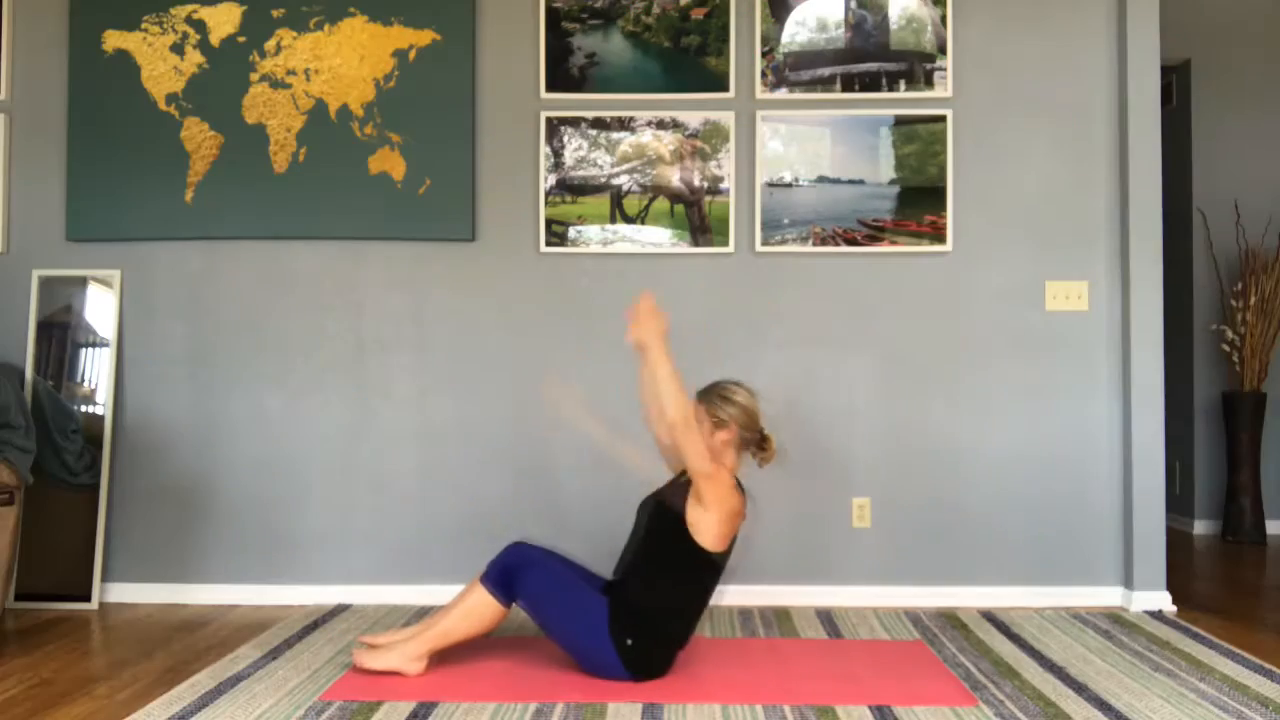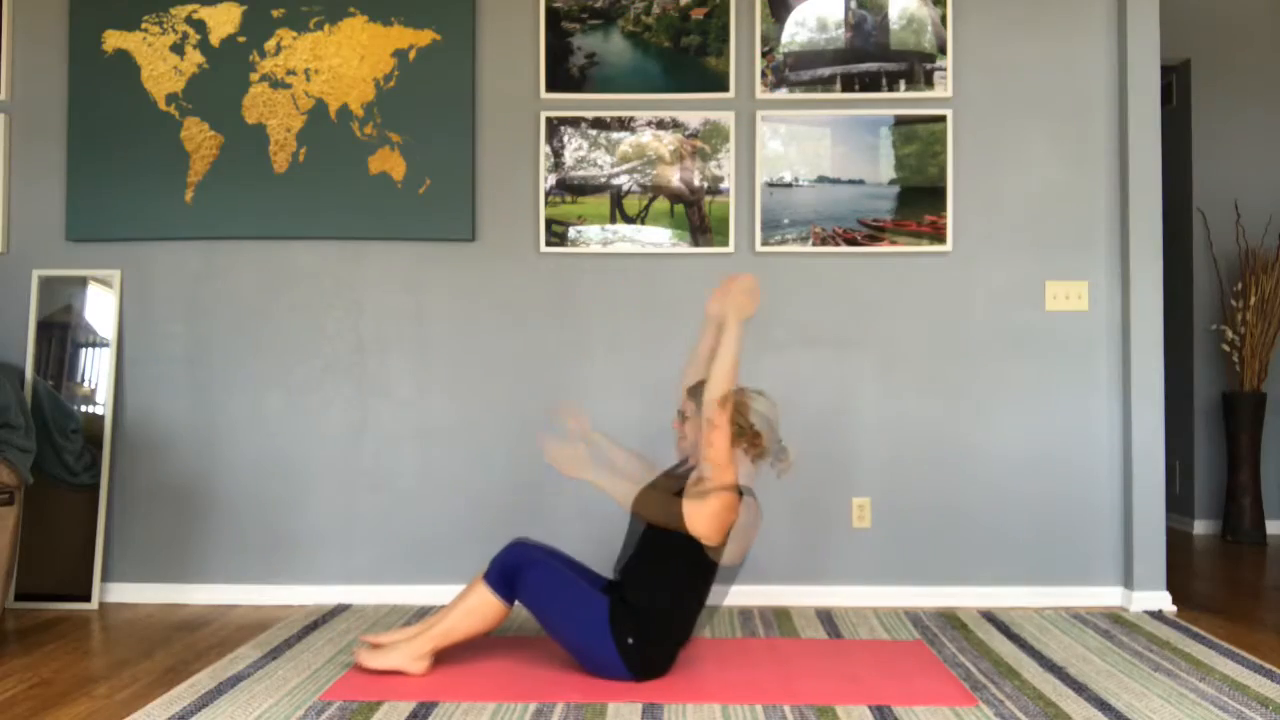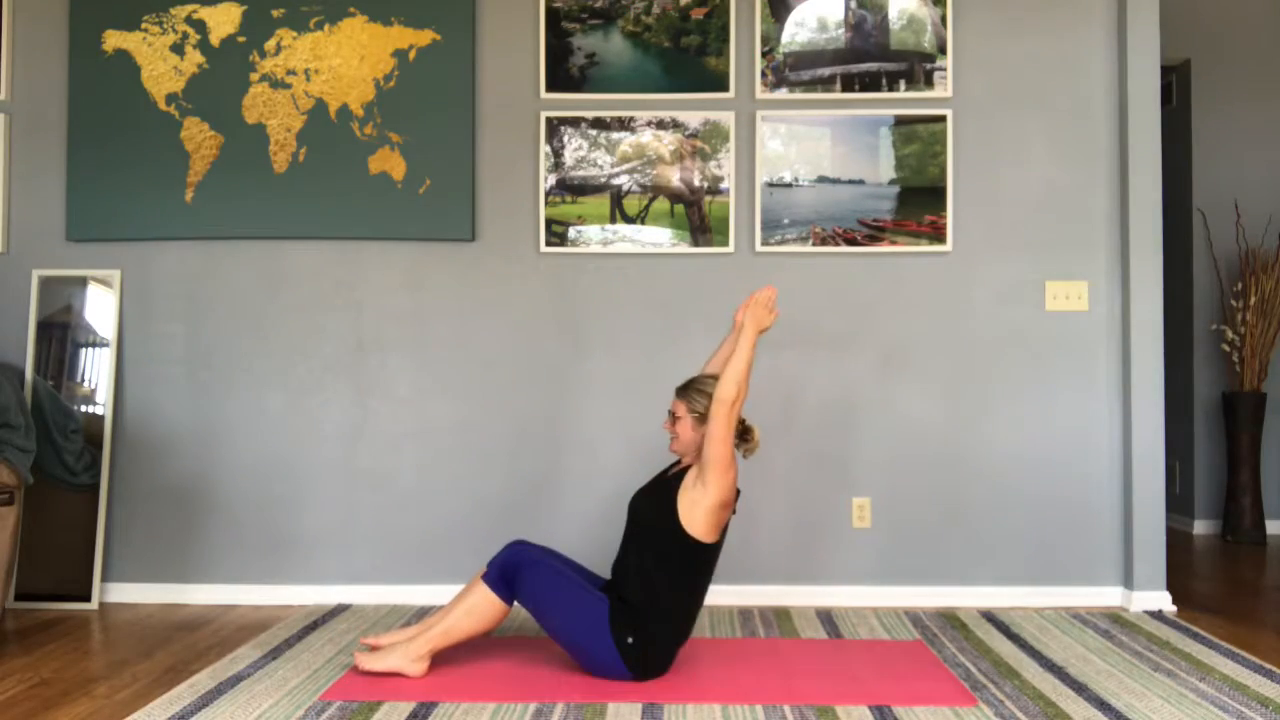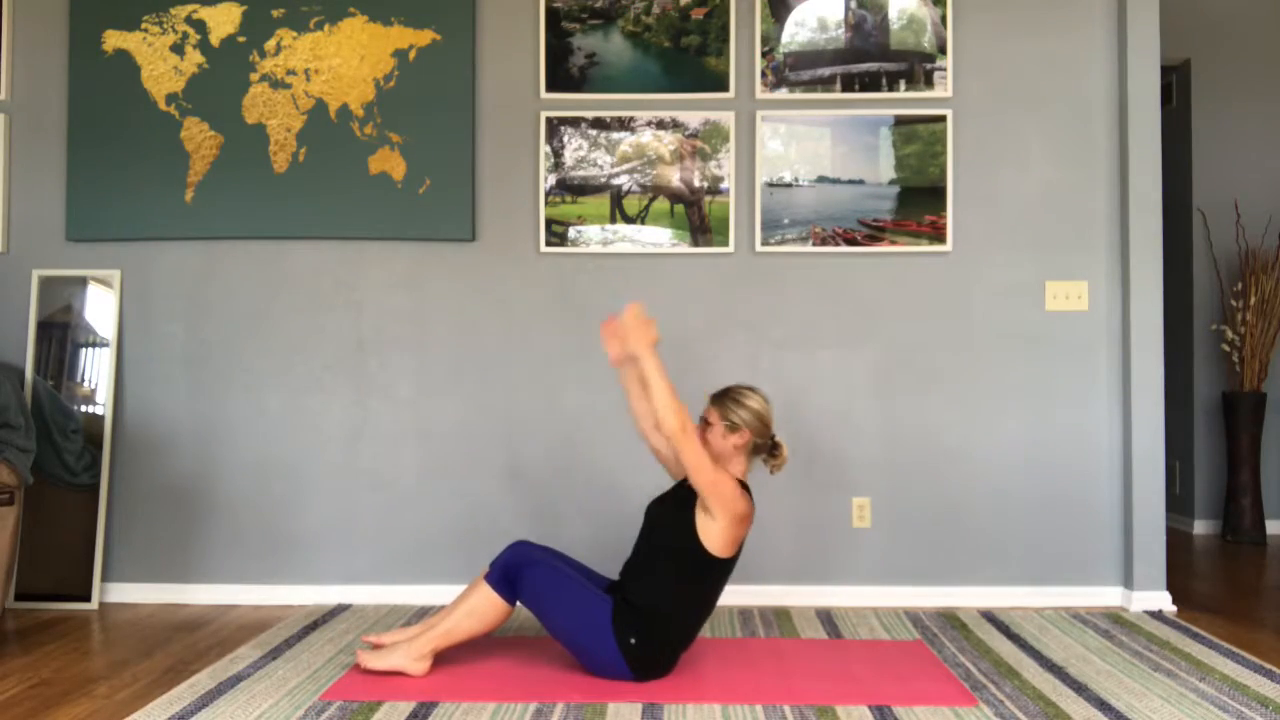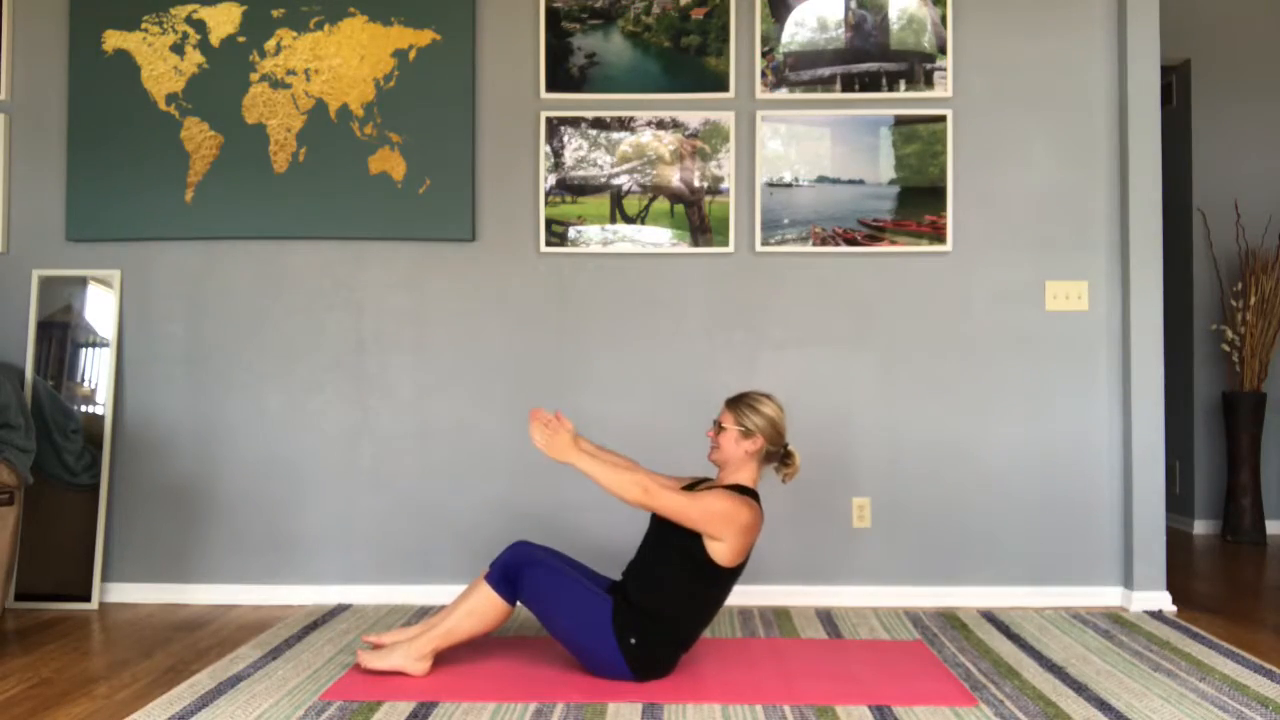
dt=0.5s
person 1, frame 1
left shoulder: (721, 498)
right shoulder: (700, 482)
left elbow: (679, 426)
right elbow: (666, 429)
left wrist: (654, 345)
right wrist: (647, 349)
left hip: (634, 647)
right hip: (626, 616)
left knee: (517, 565)
right knee: (520, 557)
left ankle: (411, 652)
right ankle: (417, 639)
person 1, frame 2
left shoulder: (722, 499)
right shoulder: (702, 473)
right elbow: (696, 391)
right wrist: (715, 322)
left hip: (635, 647)
right hip: (627, 614)
left knee: (520, 565)
right knee: (522, 555)
left ankle: (418, 649)
right ankle: (420, 636)
person 1, frame 3
left shoulder: (712, 489)
right shoulder: (687, 471)
left elbow: (725, 401)
right elbow: (707, 389)
left wrist: (751, 331)
right wrist: (737, 330)
left hip: (634, 646)
right hip: (624, 614)
left knee: (518, 565)
right knee: (519, 555)
left ankle: (417, 652)
right ankle: (419, 637)
person 1, frame 4
left shoulder: (731, 502)
right shoulder: (705, 486)
left elbow: (677, 435)
right elbow: (658, 438)
left wrist: (644, 353)
right wrist: (624, 364)
left hip: (637, 648)
right hip: (630, 617)
left knee: (521, 567)
right knee: (523, 555)
left ankle: (418, 653)
right ankle: (419, 638)
person 1, frame 5
left shoulder: (737, 512)
right shoulder: (713, 490)
left elbow: (645, 493)
right elbow: (642, 474)
left wrist: (571, 455)
right wrist: (579, 442)
left hip: (637, 646)
right hip: (631, 612)
left knee: (522, 567)
right knee: (522, 555)
left ankle: (419, 650)
right ankle: (419, 636)
